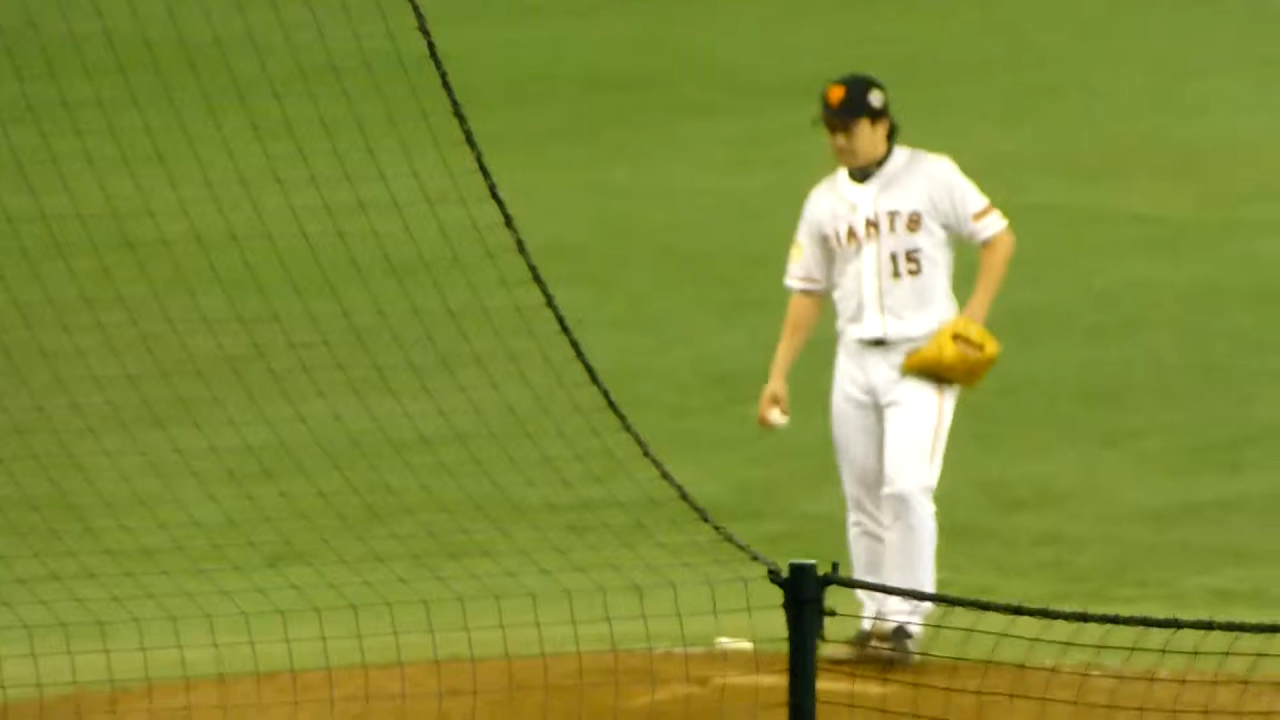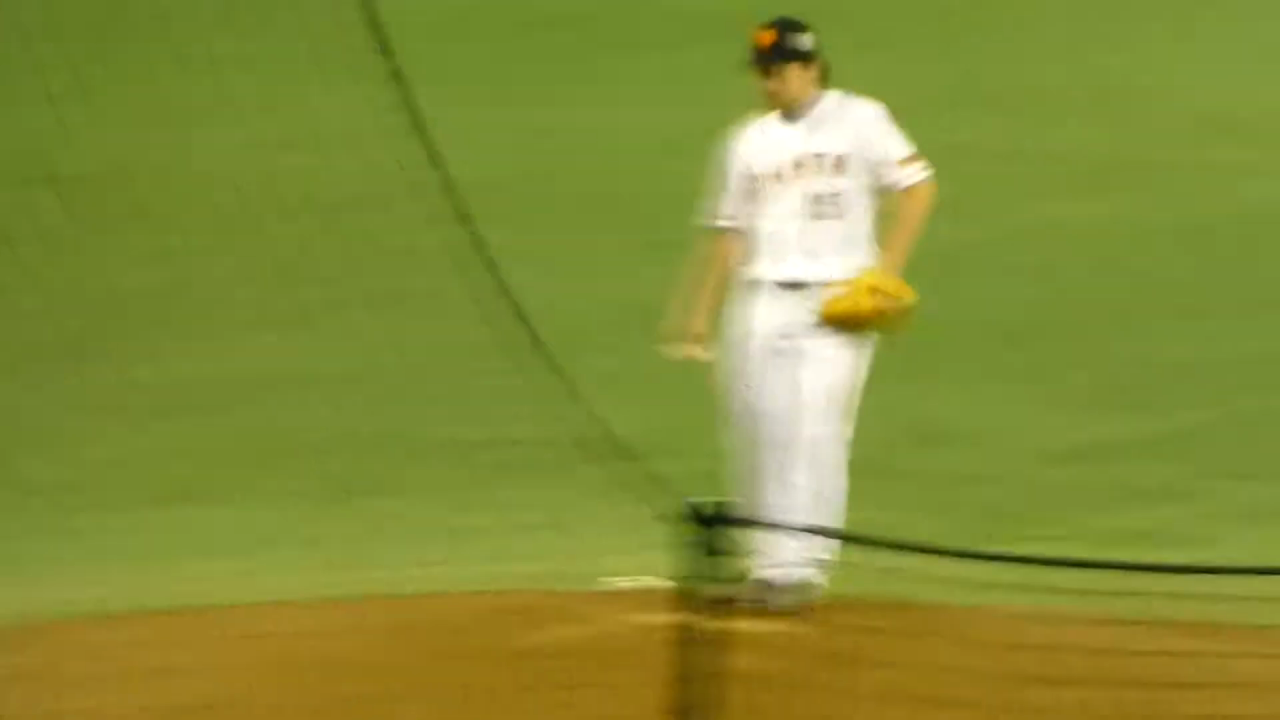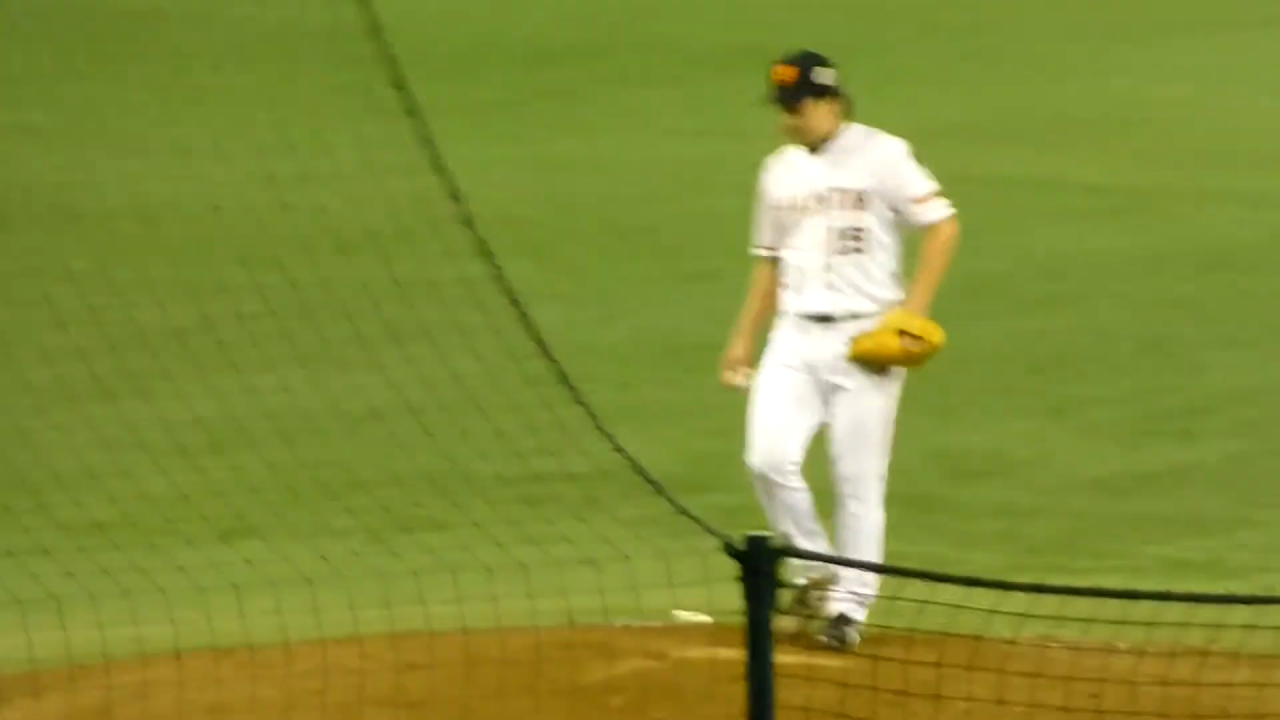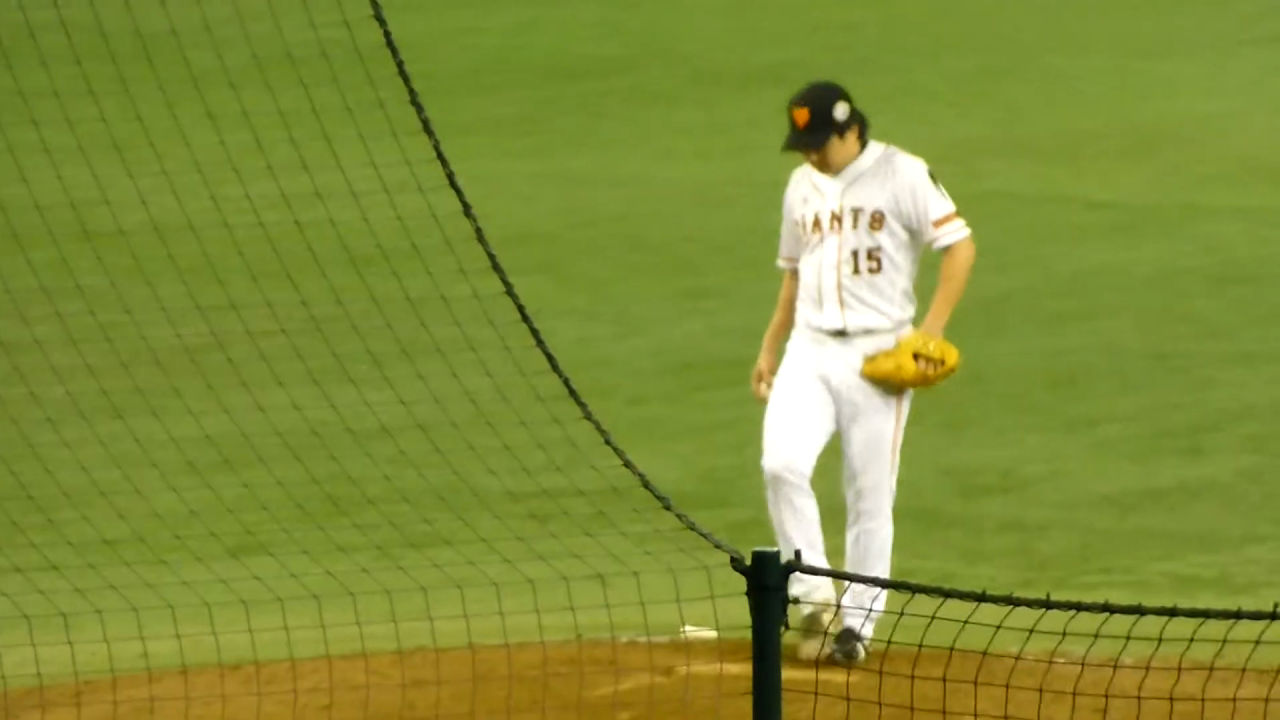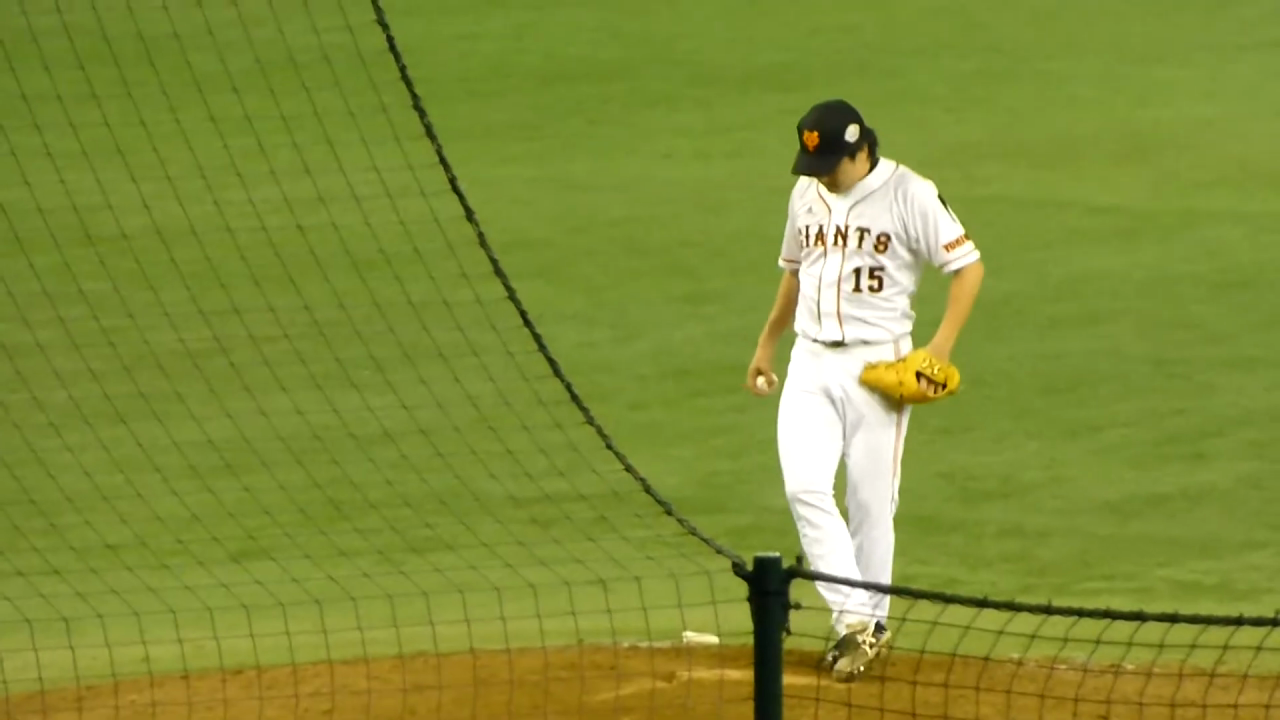
dt=0.2s
person 1, frame 1
left shoulder: (933, 175)
right shoulder: (823, 201)
left elbow: (998, 236)
right elbow: (807, 292)
left wrist: (974, 318)
right wrist: (778, 375)
right hip: (856, 363)
left knee: (907, 485)
right knee: (862, 499)
left ankle: (910, 616)
right ankle: (877, 616)
person 1, frame 2
left shoulder: (859, 120)
right shoulder: (750, 141)
left elbow: (918, 187)
right elbow: (731, 232)
left wrist: (888, 270)
right wrist: (698, 311)
right hip: (767, 304)
left knee: (816, 440)
right knee: (764, 441)
left ankle: (803, 565)
right ankle: (773, 560)
person 1, frame 3
left shoulder: (882, 154)
right shoulder: (778, 169)
left elbow: (941, 226)
left wrist: (914, 309)
right wrist: (744, 339)
left hip: (864, 340)
right hip: (795, 337)
left knee: (858, 482)
right knee: (768, 460)
left ankle: (849, 601)
right ankle: (816, 566)
person 1, frame 4
left shoulder: (903, 174)
right shoulder: (800, 185)
left elbow: (960, 247)
left wrist: (931, 331)
right wrist: (769, 349)
left hip: (879, 354)
right hip: (810, 350)
left knee: (870, 497)
right knee: (781, 465)
left ankle: (857, 619)
right ankle: (815, 595)
person 1, frame 5
left shoulder: (911, 194)
right shoulder: (805, 193)
left elbow: (968, 268)
left wrist: (940, 348)
right wrist: (766, 343)
left hip: (878, 365)
right hip: (810, 361)
left knee: (871, 504)
right knee: (805, 489)
left ankle: (866, 620)
right ankle: (855, 622)
